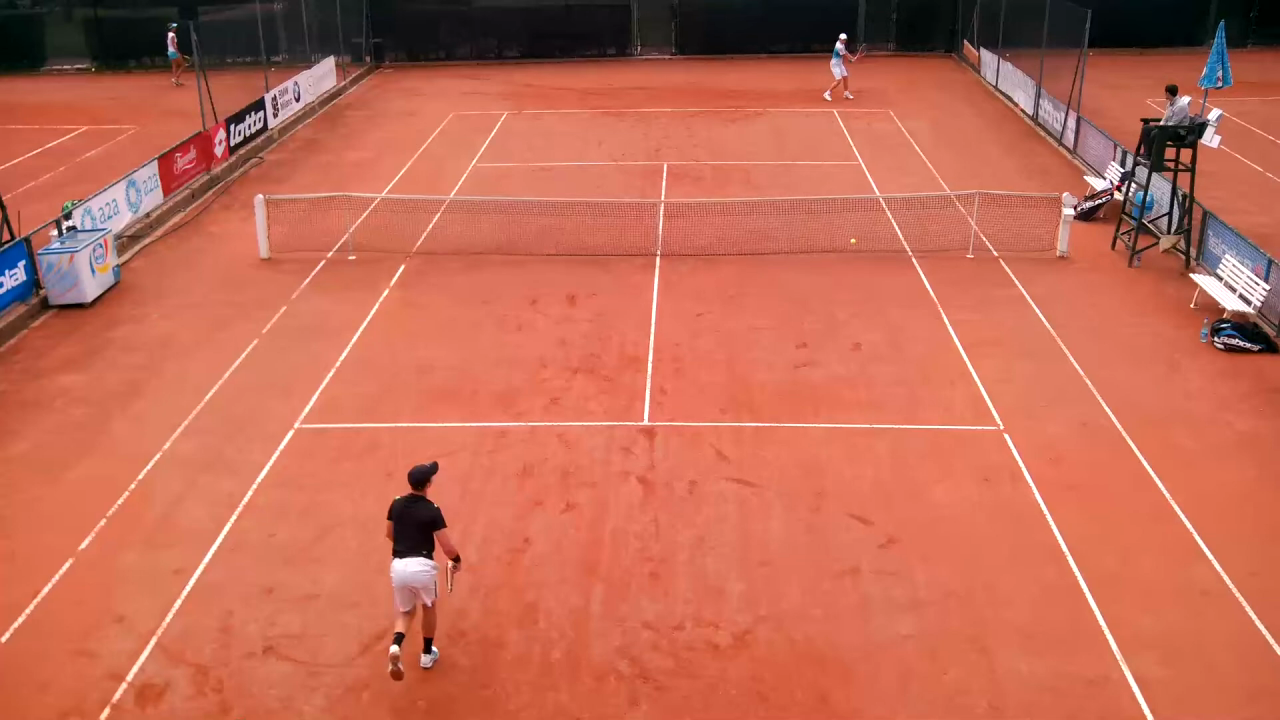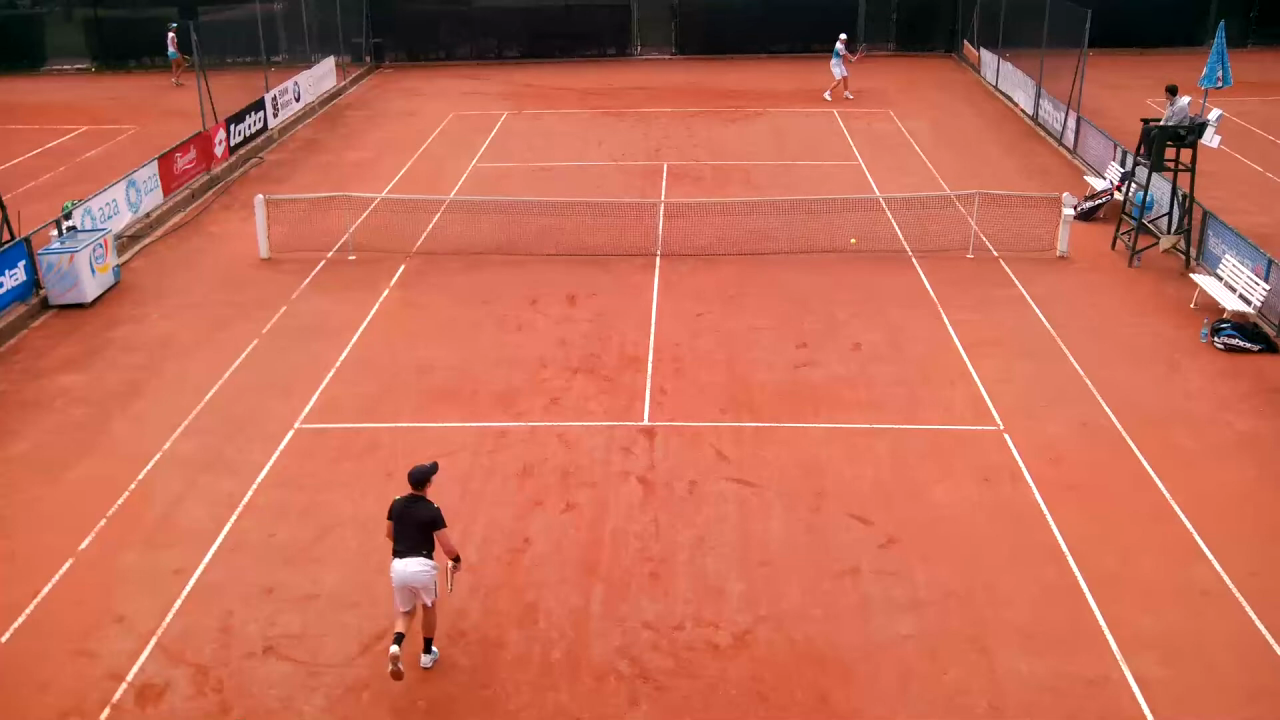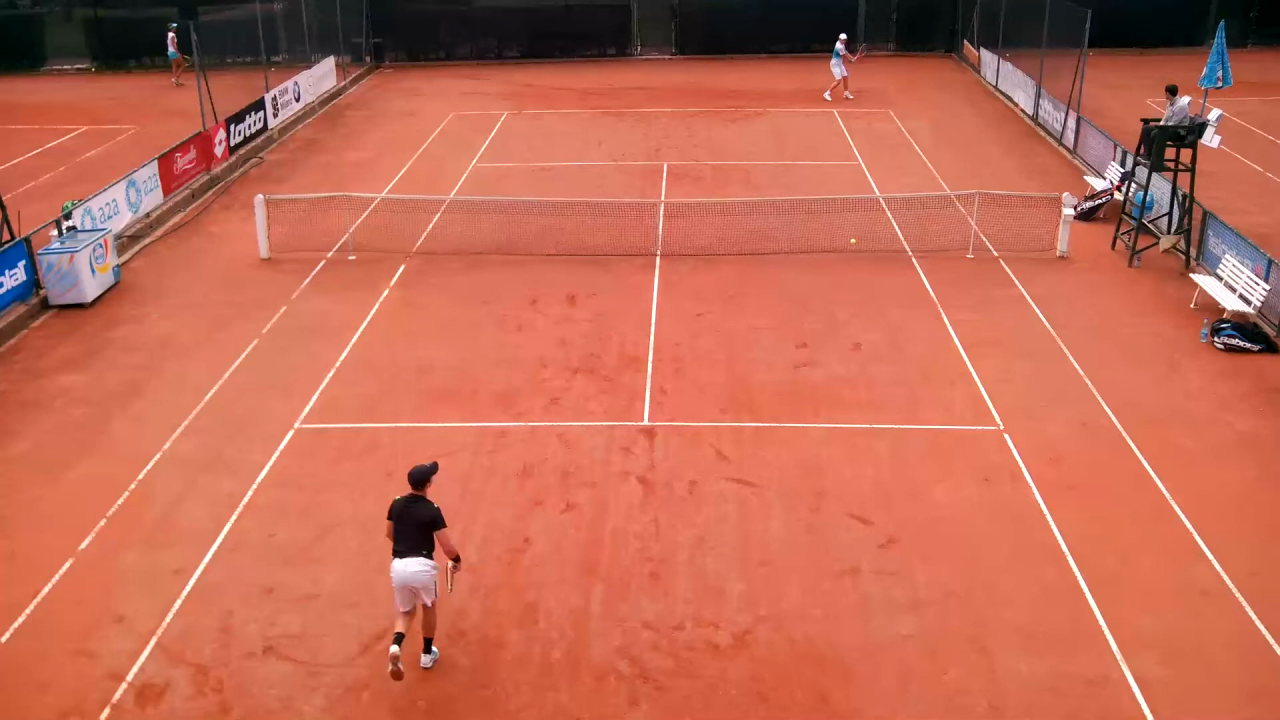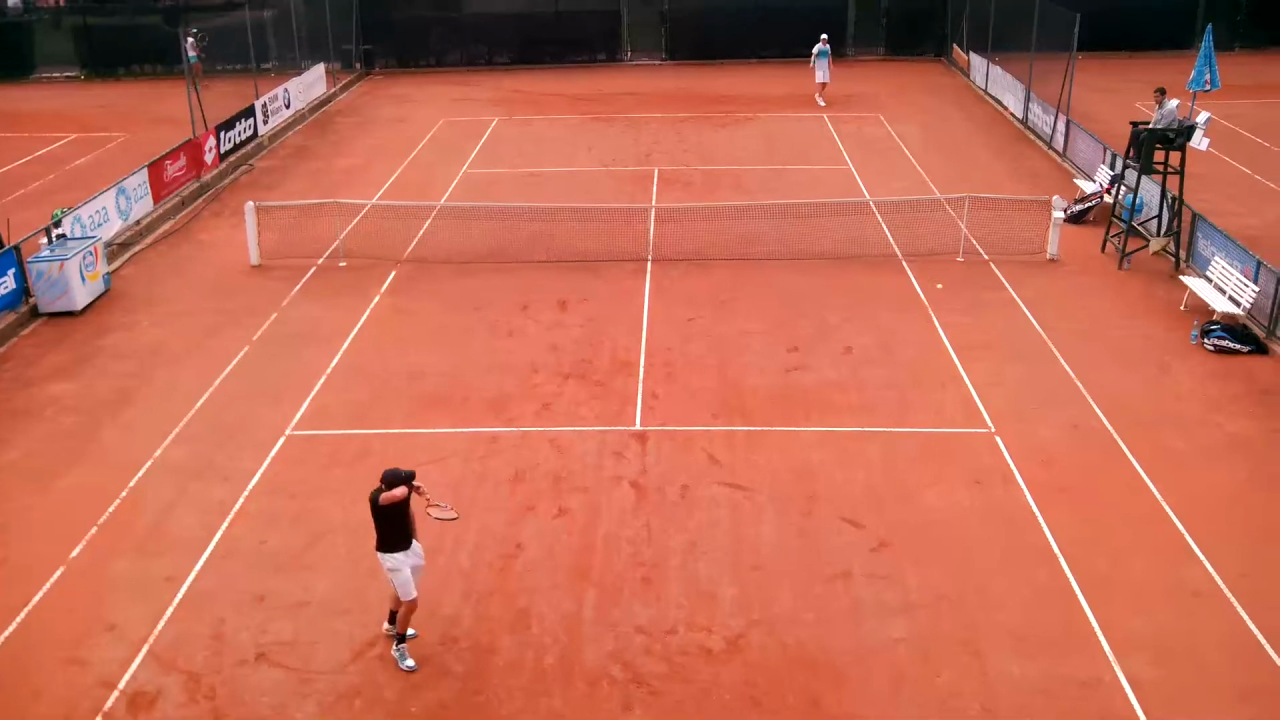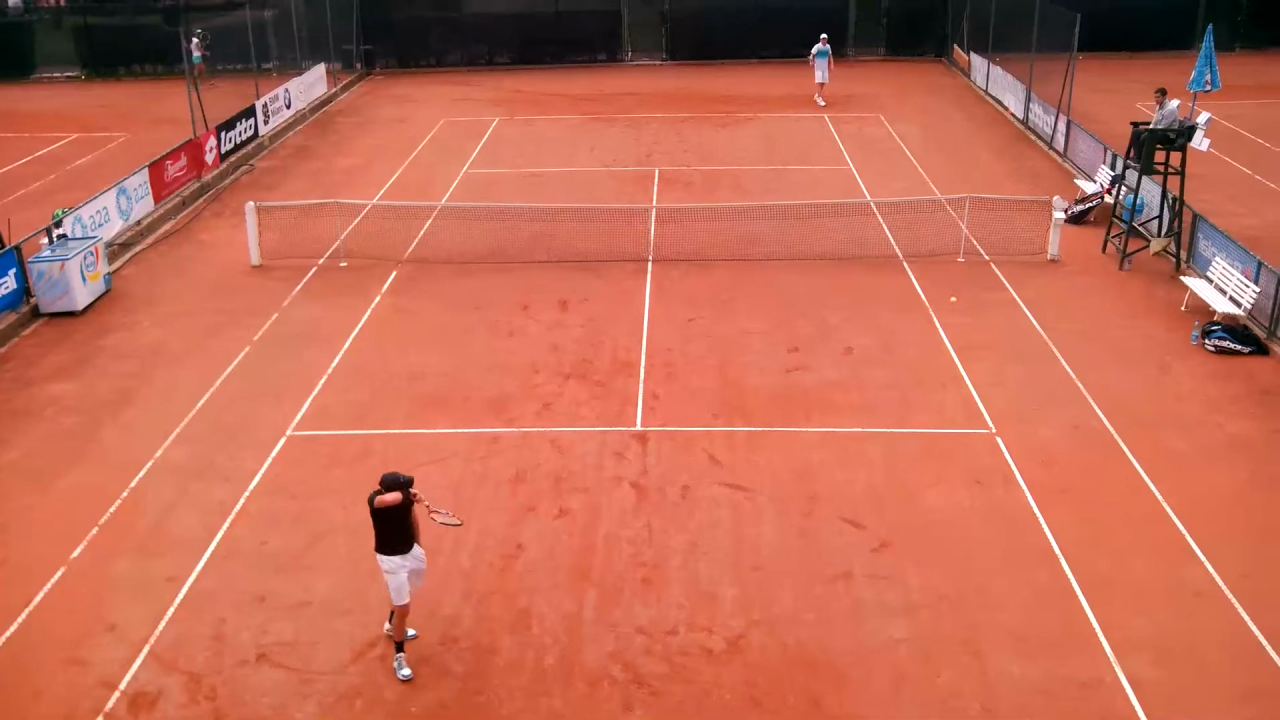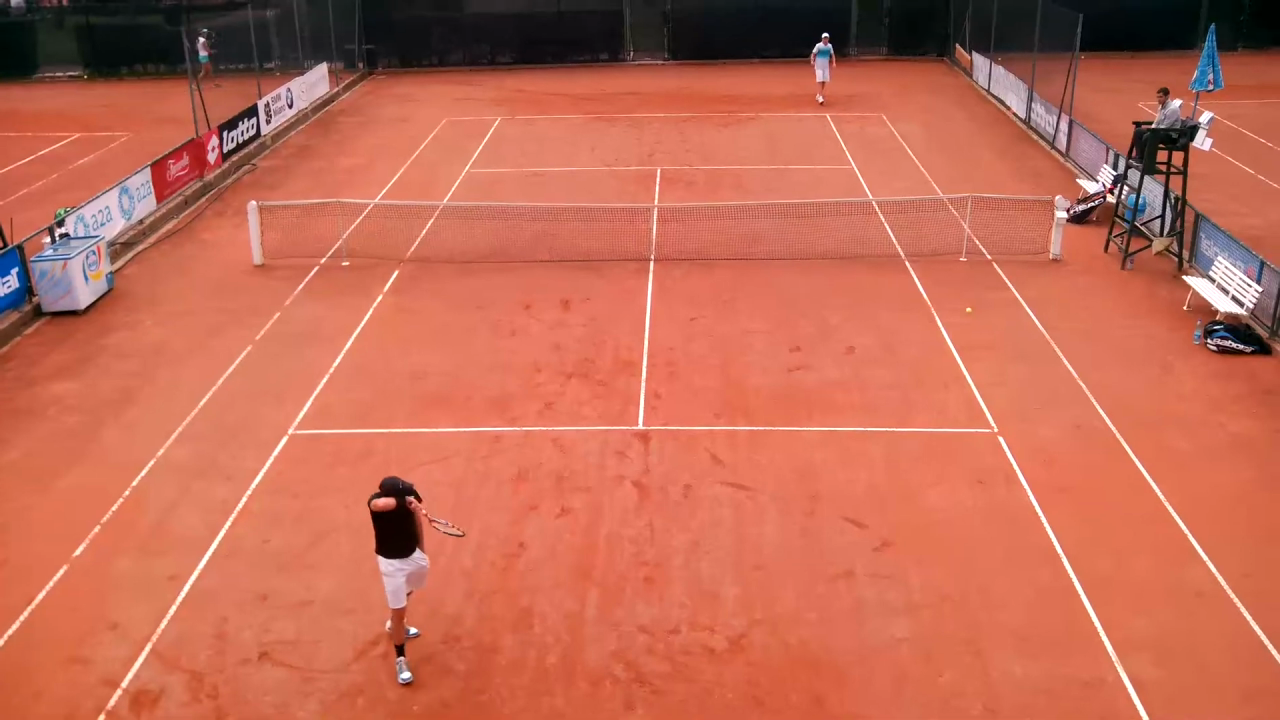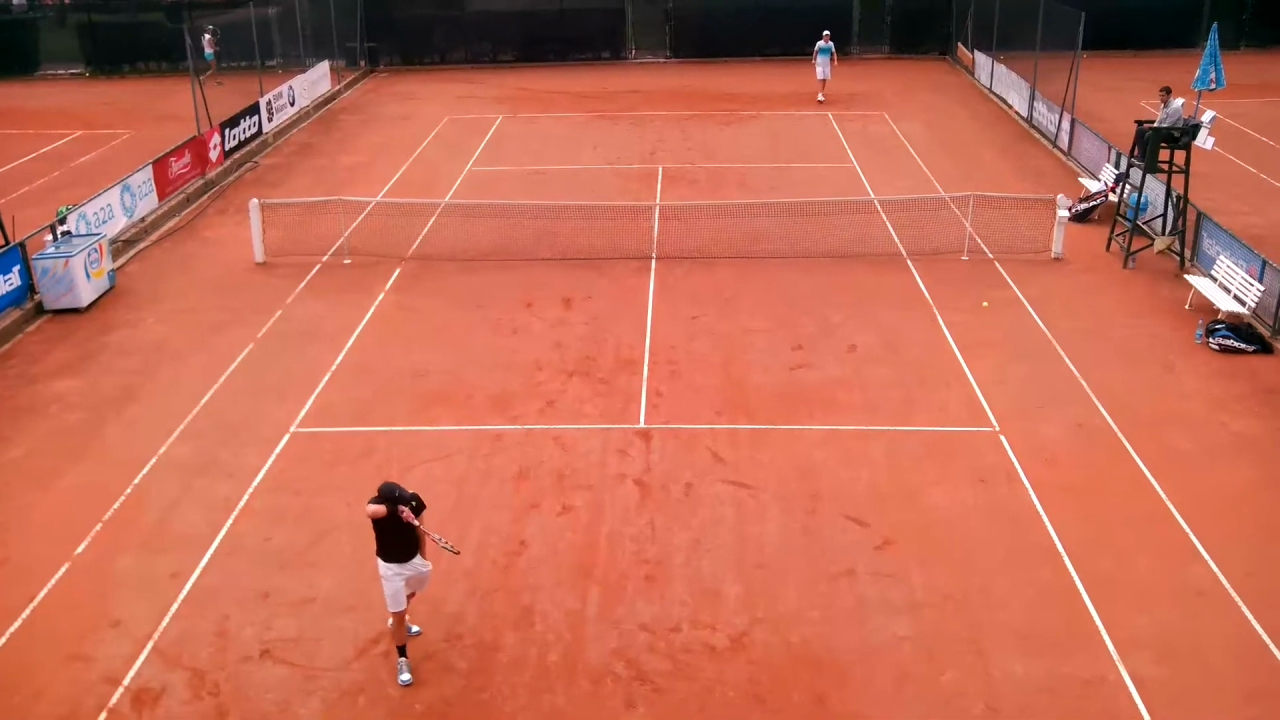
dt=0.1s
person 1, frame 1
left shoulder: (396, 504)
right shoulder: (432, 511)
right elbow: (447, 548)
right wrist: (457, 561)
left hip: (398, 566)
right hip: (422, 566)
left knee: (405, 611)
right knee: (429, 607)
left ankle: (396, 645)
right ankle: (427, 653)
person 1, frame 2
left shoulder: (396, 504)
right shoulder: (431, 511)
right elbow: (447, 548)
right wrist: (457, 561)
left hip: (398, 566)
right hip: (421, 566)
left knee: (405, 612)
right knee: (429, 607)
left ankle: (396, 646)
right ankle: (427, 653)
person 1, frame 3
left shoulder: (396, 504)
right shoulder: (432, 510)
right elbow: (447, 548)
right wrist: (457, 560)
left hip: (398, 566)
right hip: (421, 566)
left knee: (405, 612)
right knee: (429, 607)
left ankle: (396, 646)
right ankle: (427, 653)
person 1, frame 4
left shoulder: (404, 488)
right shoulder: (377, 497)
right elbow: (394, 495)
left wrist: (414, 537)
right wrist: (412, 487)
left hip: (408, 547)
right hip: (393, 555)
left knee: (403, 589)
right knee: (411, 602)
left ankle: (392, 624)
right ankle: (400, 646)
person 1, frame 5
left shoulder: (404, 494)
right shoulder: (376, 500)
right elbow: (389, 500)
left wrist: (417, 542)
right wrist: (408, 494)
left hip: (410, 551)
right hip: (391, 559)
left knee: (402, 592)
right knee: (403, 608)
left ankle: (393, 625)
right ankle: (399, 657)
person 1, frame 6
left shoulder: (410, 494)
right shoulder: (378, 500)
right elbow: (380, 504)
left wrist: (421, 548)
right wrist: (405, 501)
left hip: (413, 555)
right hip: (391, 562)
left knee: (406, 593)
right knee: (399, 611)
left ankle: (394, 625)
right ankle: (401, 660)
person 1, frame 7
left shoulder: (413, 500)
right shoulder: (377, 504)
right elbow: (370, 511)
left wrist: (422, 555)
right wrist: (397, 510)
left hip: (413, 560)
right hip: (391, 566)
left knee: (409, 593)
right knee: (399, 614)
left ankle: (396, 621)
right ankle: (402, 661)
